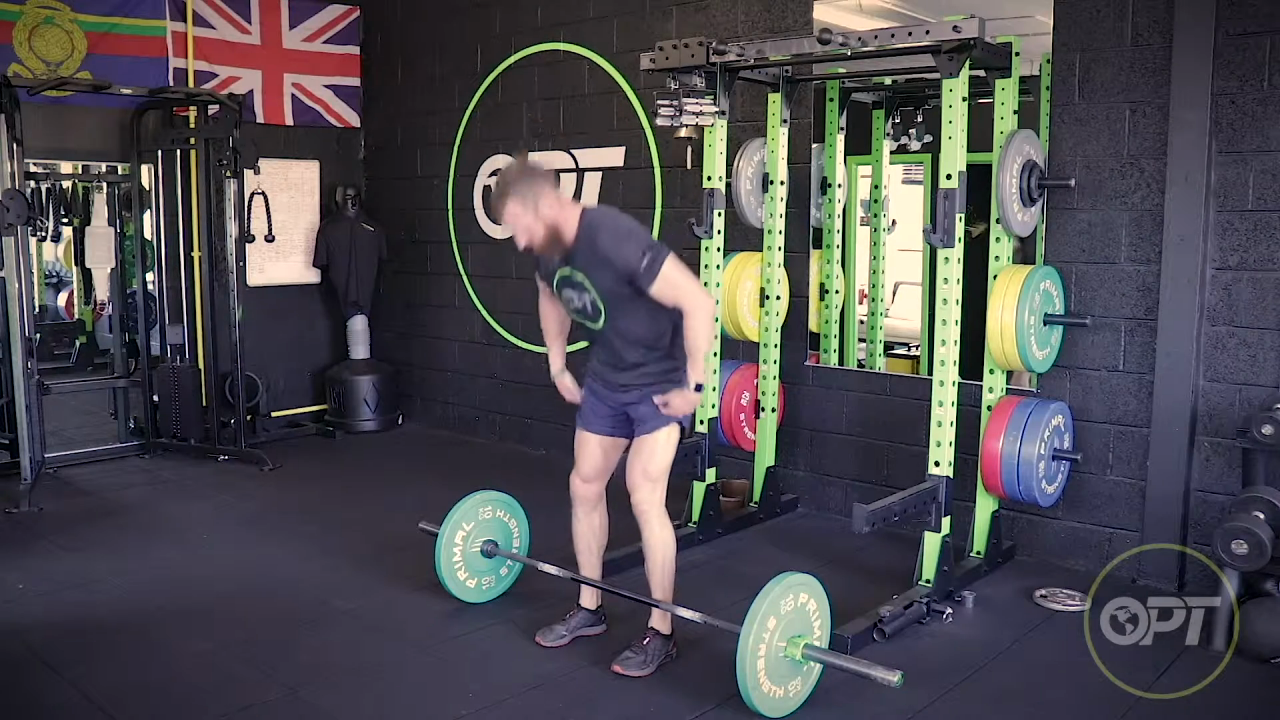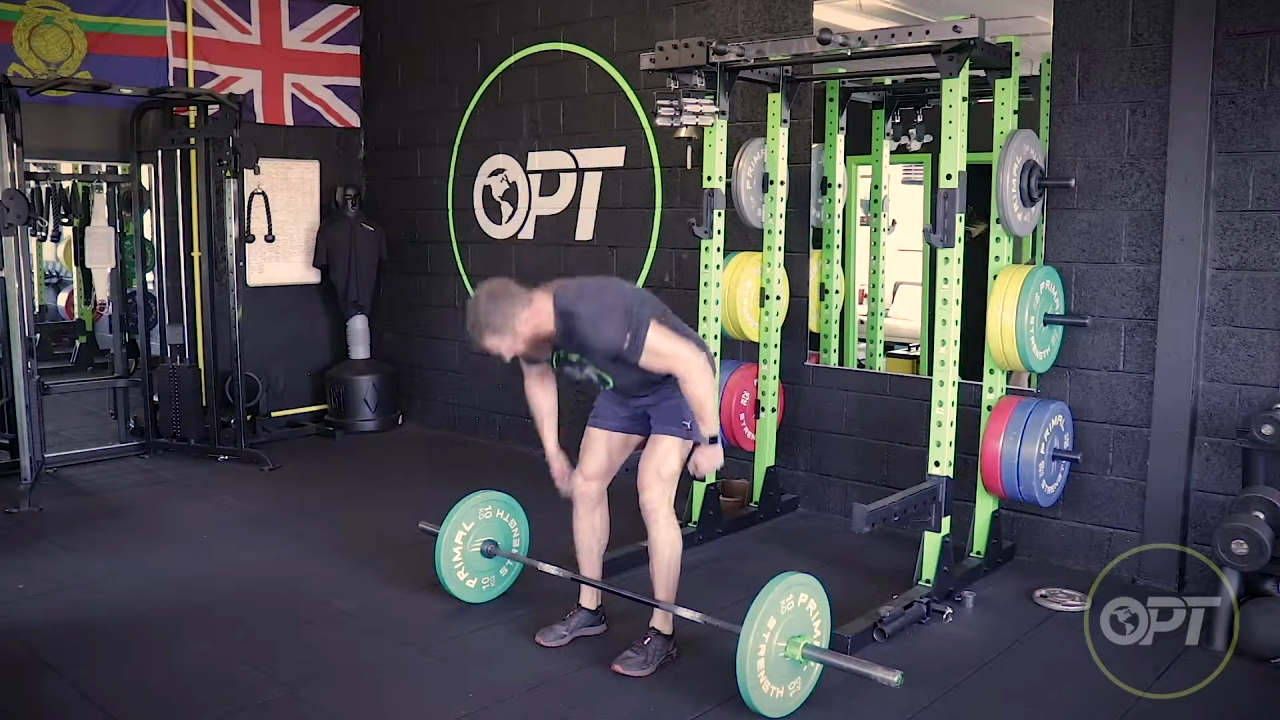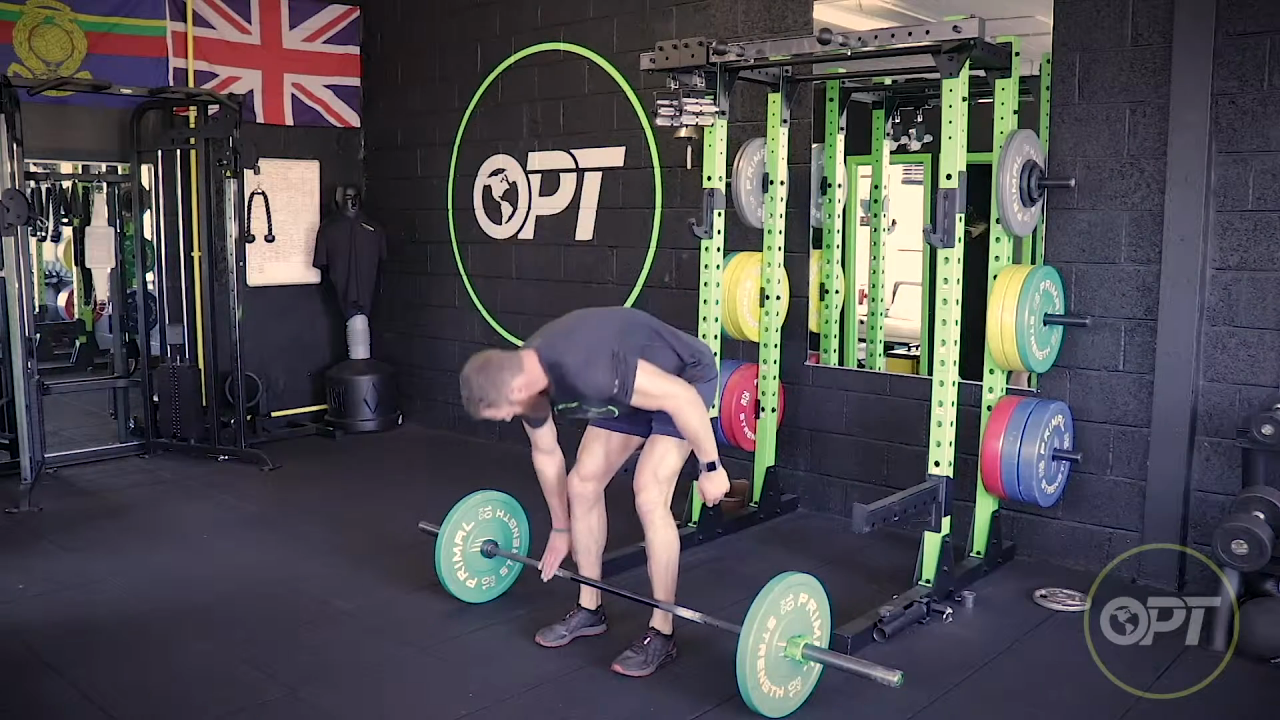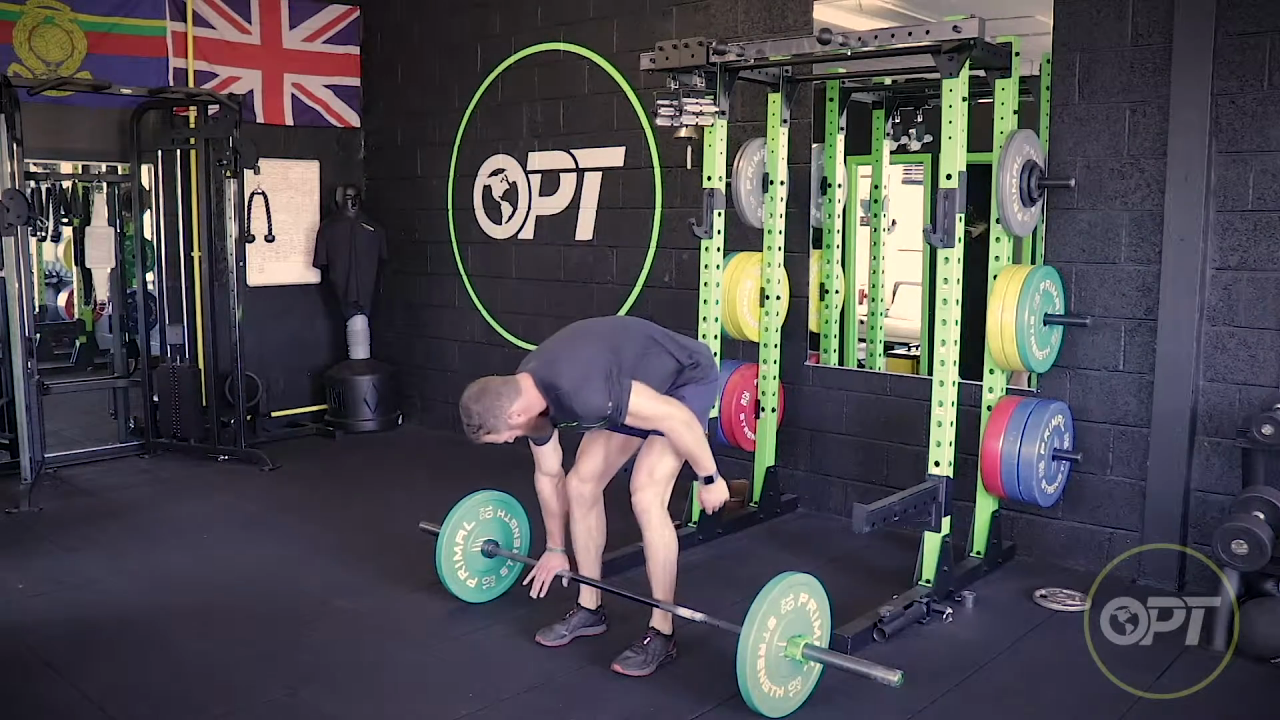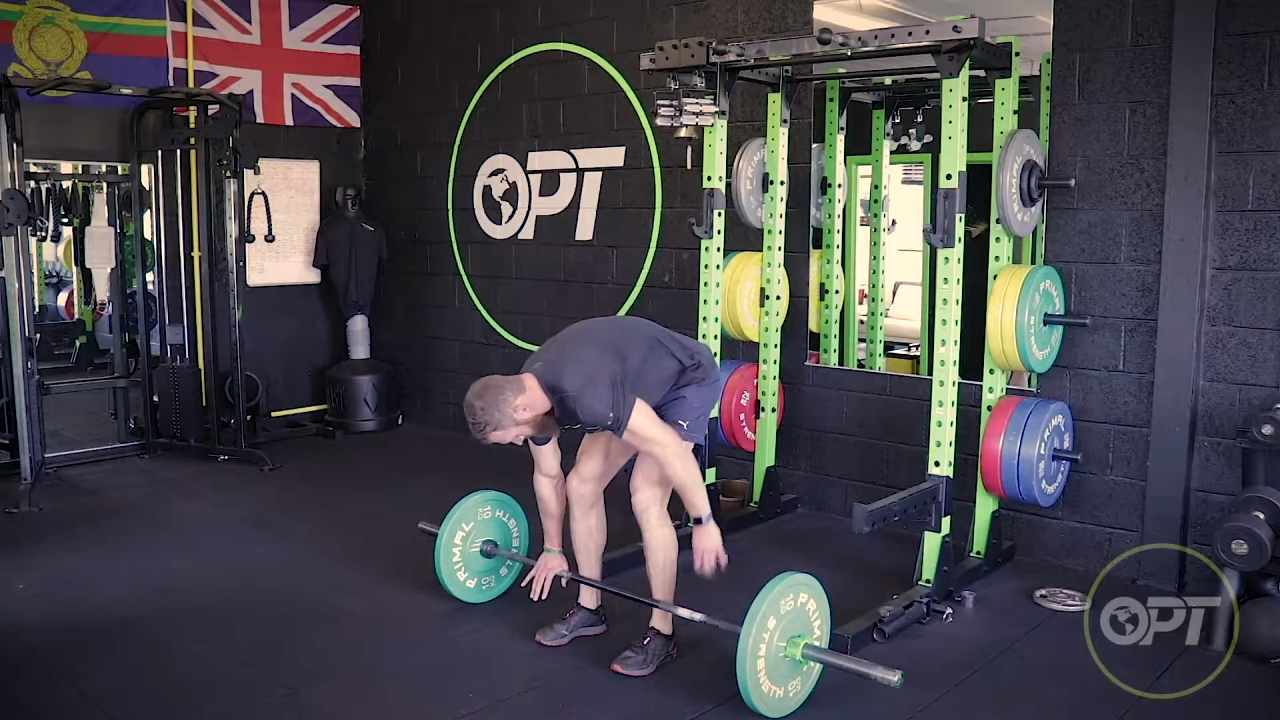
dt=0.3s
person 1, frame 1
left shoulder: (618, 242)
right shoulder: (547, 249)
left elbow: (699, 304)
left wrist: (693, 385)
right wrist: (557, 366)
left hip: (661, 382)
right hip: (608, 377)
left knee: (645, 497)
right knee: (585, 485)
left ankle: (661, 631)
right ankle: (588, 608)
person 1, frame 2
left shoulder: (596, 322)
right shoulder: (531, 328)
left elbow: (691, 362)
right elbow: (539, 381)
left wrist: (709, 441)
right wrist: (554, 453)
left hip: (678, 381)
right hip: (626, 385)
left knee: (652, 496)
right knee: (585, 484)
left ankle: (662, 633)
right ankle: (589, 609)
person 1, frame 3
left shoulder: (586, 370)
right shoulder: (526, 377)
left elbow: (681, 396)
right elbow: (546, 453)
left wrist: (710, 468)
right wrist: (559, 528)
left hip: (683, 382)
right hip: (629, 390)
left knee: (648, 496)
right knee: (582, 483)
left ankle: (661, 632)
right ankle: (589, 608)
person 1, frame 4
left shoulder: (580, 391)
right shoulder: (528, 395)
left elbow: (676, 419)
right elbow: (549, 475)
left wrist: (709, 479)
right wrist: (555, 548)
left hip: (686, 379)
right hip: (636, 382)
left knee: (645, 496)
right knee: (581, 484)
left ankle: (661, 632)
right ankle: (589, 609)
person 1, frame 5
left shoulder: (585, 394)
right shoulder: (530, 395)
left elbow: (670, 449)
right elbow: (548, 476)
left wrist: (704, 523)
right wrist: (552, 548)
left hip: (688, 380)
right hip: (637, 382)
left knee: (645, 497)
right knee: (581, 485)
left ankle: (662, 633)
right ankle: (589, 608)
